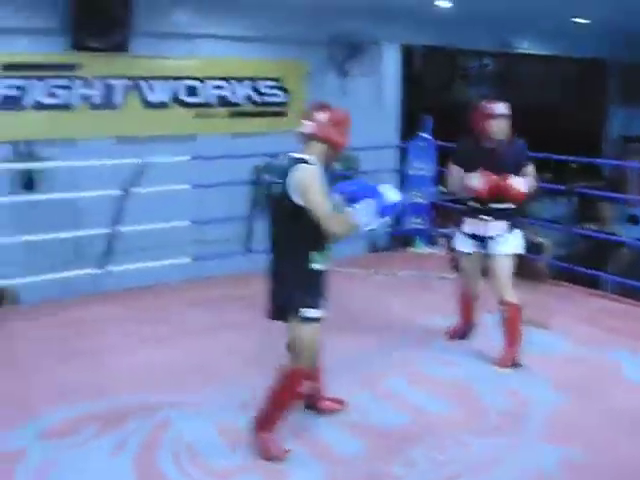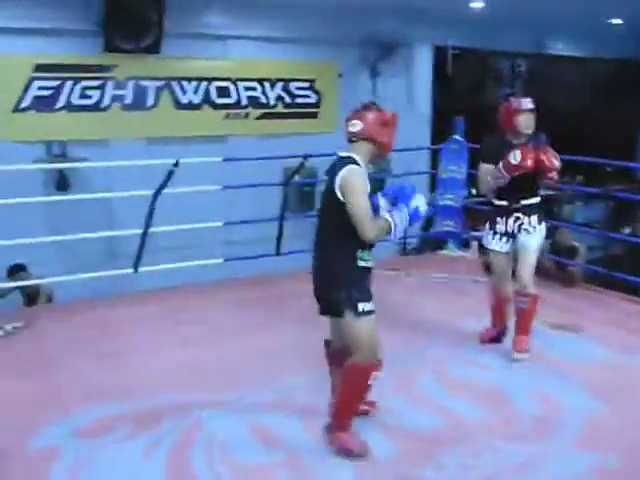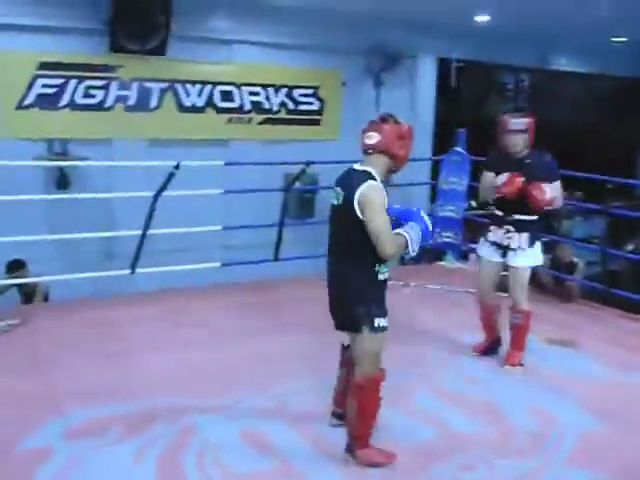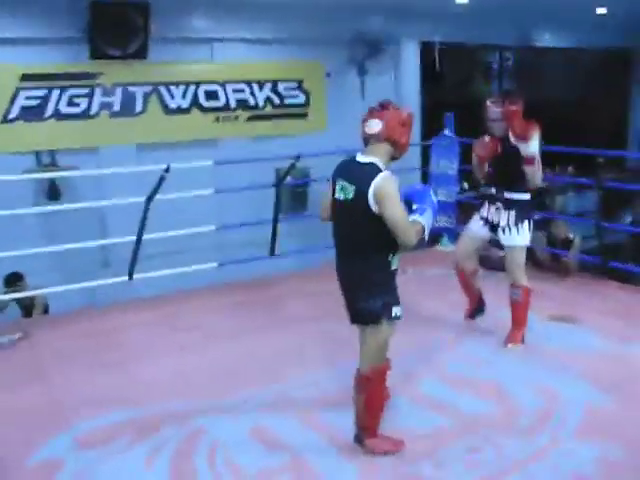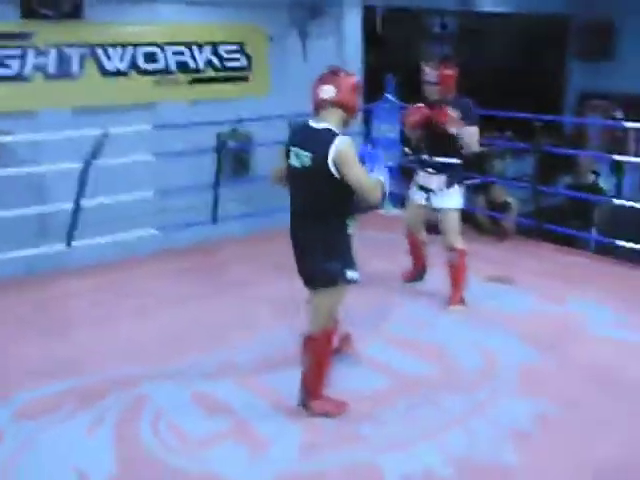
dt=0.2s
person 1, frame 1
left shoulder: (297, 168)
right shoulder: (306, 173)
right elbow: (335, 228)
left wrist: (340, 198)
right wrist: (371, 207)
left hip: (295, 271)
right hip: (298, 276)
left knee: (304, 341)
right knee: (304, 357)
left ankle: (313, 397)
right ankle: (264, 427)
person 1, frame 2
left shoulder: (342, 167)
right shoulder: (353, 173)
right elbow: (369, 231)
left wrist: (382, 201)
right wrist: (400, 215)
left hip: (335, 269)
right hip: (344, 274)
left knee: (342, 340)
right knee: (367, 354)
left ankle: (346, 399)
right ankle: (340, 426)
person 1, frame 3
left shoulder: (347, 178)
right shoulder: (371, 189)
right elbow: (387, 248)
left wrist: (388, 219)
right wrist: (414, 230)
left hip: (343, 280)
right hip: (361, 287)
left knee: (356, 349)
right knee: (369, 368)
left ankle: (343, 408)
right ankle: (359, 443)
person 1, frame 4
left shoulder: (344, 169)
right shoulder: (383, 181)
left elbow: (328, 214)
right elbow: (408, 238)
right wrist: (424, 209)
left hip: (349, 271)
right hip: (374, 277)
left knee: (372, 344)
right knee: (374, 359)
left ankle: (369, 390)
right ankle: (367, 433)
person 1, frame 5
left shoulder: (297, 135)
right shoulder: (339, 145)
left elbow: (280, 177)
right elbow: (373, 195)
right wrist: (378, 170)
left hip: (302, 235)
right hip: (328, 241)
left knee: (324, 303)
right knee: (322, 320)
left ankle: (328, 345)
right ankle: (311, 395)
person 2, frame 1
left shoulder: (516, 147)
right shoulder: (466, 147)
left elbow: (530, 179)
right elbow: (453, 185)
left wrist: (521, 187)
right wrist: (470, 185)
left hip: (503, 223)
right hip: (473, 219)
left knee: (502, 285)
right knee: (468, 279)
left ankle: (512, 350)
right ankle: (465, 323)
person 2, frame 2
left shoulder: (539, 141)
right shoulder: (492, 145)
left elbow: (551, 176)
right elbow: (485, 187)
left wrist: (551, 169)
right wrist: (507, 170)
left hip: (530, 218)
right hip: (500, 217)
left knee: (524, 281)
right knee: (500, 280)
left ankle: (522, 336)
right ankle: (498, 327)
person 2, frame 3
left shoulder: (544, 161)
right shoulder: (496, 158)
left elbow: (558, 200)
right elbow: (483, 195)
left wrist: (547, 199)
right wrist: (497, 188)
left hip: (525, 234)
right hip: (497, 230)
left knee: (518, 297)
right knee: (484, 289)
left ankle: (516, 351)
right ankle: (492, 338)
person 2, frame 4
left shoulder: (525, 139)
right shoulder: (490, 140)
left elbow: (535, 182)
left wrist: (530, 152)
right wrist: (479, 158)
left hip: (516, 212)
right hip: (490, 207)
left knee: (516, 274)
right knee: (461, 255)
left ankle: (518, 329)
right ankle: (475, 299)
person 2, frame 5
left shoulder: (463, 106)
right shoulder: (426, 105)
left elbow: (473, 147)
left wrist: (456, 128)
right wrist: (411, 126)
left hip: (448, 176)
right hip: (425, 173)
left knee: (451, 237)
right knee: (412, 225)
left ankle: (457, 291)
right ankle: (419, 267)
